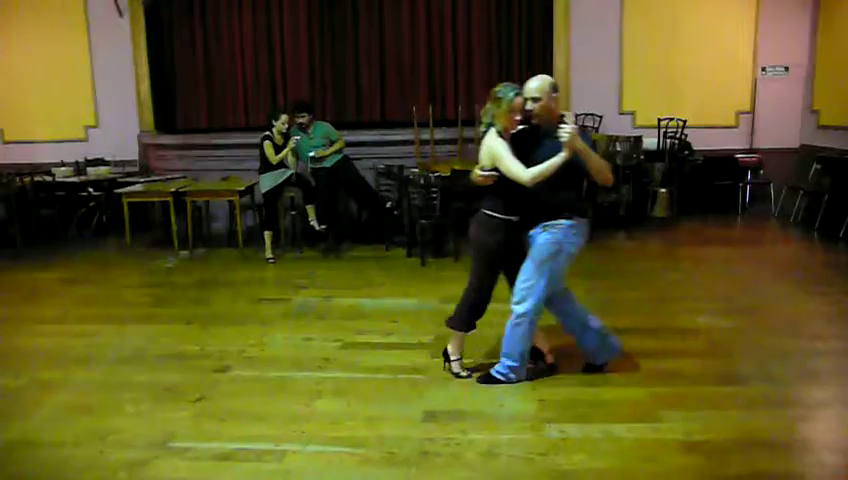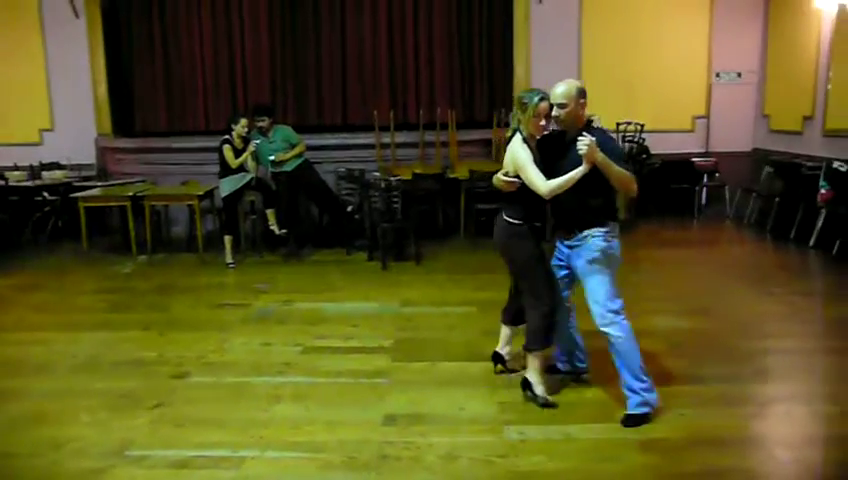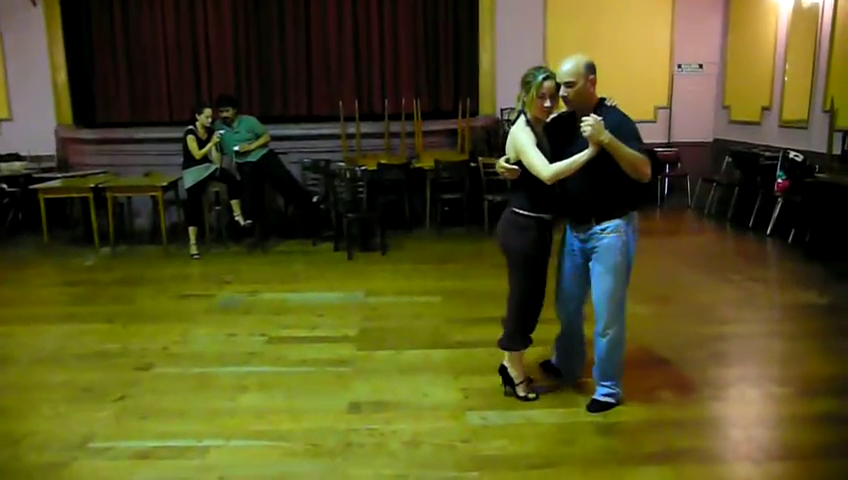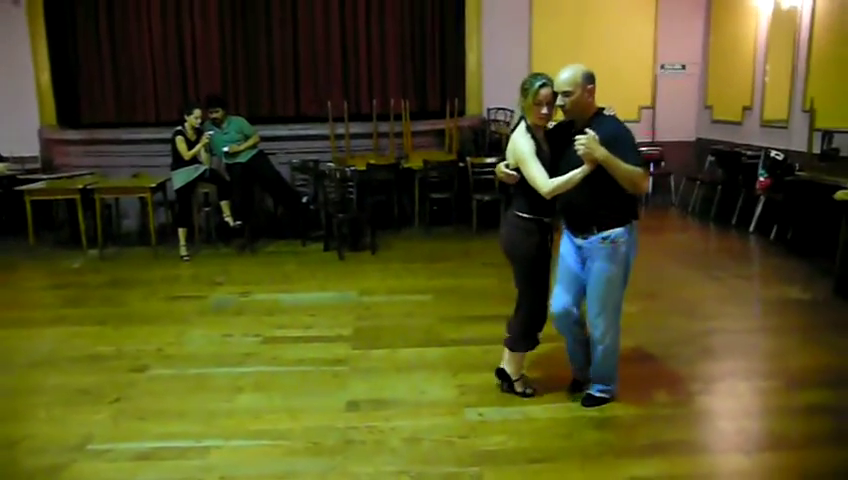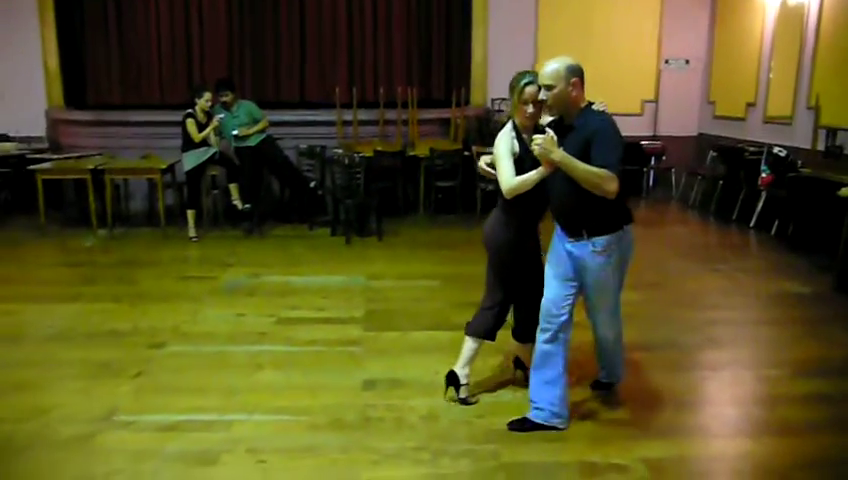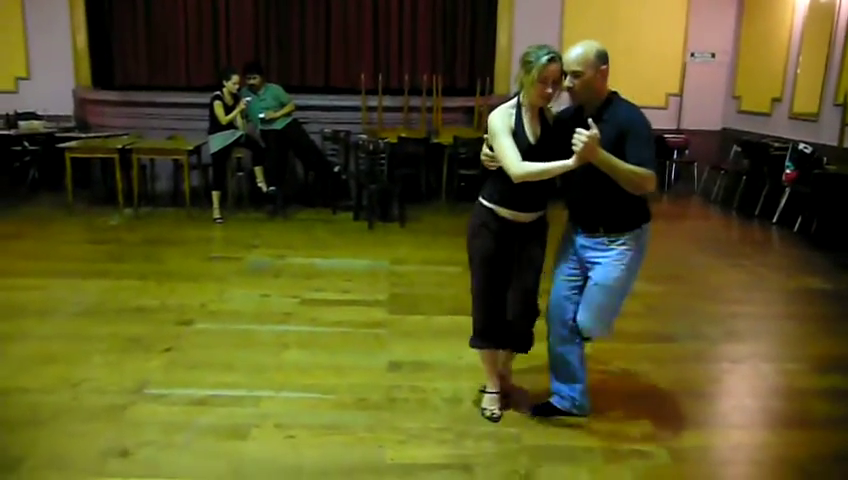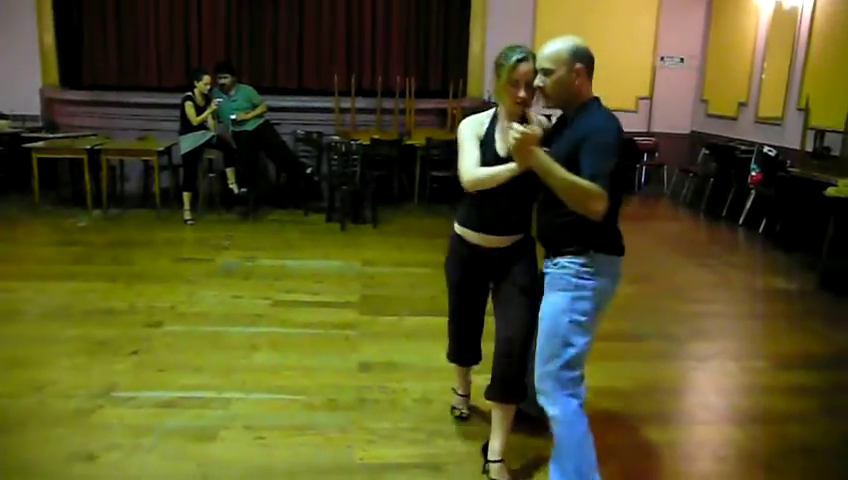
dt=0.7s
person 1, frame 1
left shoulder: (567, 135)
right shoulder: (525, 137)
left elbow: (606, 178)
left wrist: (578, 146)
left hip: (561, 228)
right hip: (544, 227)
left knee: (525, 296)
right knee: (553, 295)
left ankle: (509, 369)
right ankle: (603, 347)
person 1, frame 2
left shoulder: (600, 141)
right shoulder: (551, 142)
left elbow: (630, 188)
left wrist: (597, 158)
right wrist: (501, 178)
left hip: (595, 238)
right hip: (564, 238)
left knee: (607, 314)
left ankle: (642, 396)
right ankle: (571, 361)
person 1, frame 3
left shoulder: (615, 120)
right shoulder: (560, 125)
left elbow: (644, 173)
left wrist: (606, 139)
right wrist: (507, 164)
left hip: (611, 230)
right hip: (575, 229)
left knee: (608, 314)
right knee: (567, 305)
left ankle: (609, 388)
right ankle: (567, 365)
person 1, frame 4
left shoulder: (614, 131)
right shoulder: (559, 132)
left elbow: (639, 185)
left wrist: (602, 155)
right wrist: (508, 169)
left hip: (609, 237)
right hip: (573, 235)
left knee: (602, 318)
right knee: (562, 308)
left ankle: (603, 385)
right ankle: (585, 367)
person 1, frame 5
left shoulder: (600, 126)
right shoulder: (555, 127)
left elbow: (609, 186)
left wrist: (558, 156)
left hip: (603, 240)
right hip: (565, 238)
left knee: (603, 319)
right knee: (551, 320)
left ankle: (611, 373)
right ankle: (547, 411)
person 1, frame 6
left shoulder: (629, 119)
right shoulder: (566, 119)
left elbow: (647, 184)
left wrist: (598, 155)
right wrist: (497, 157)
left hip: (619, 239)
right hip: (577, 231)
left knee: (590, 323)
right knee: (559, 314)
left ankle: (591, 337)
right ankle: (569, 397)
person 1, frame 7
left shoulder: (599, 127)
right shoulder: (565, 123)
left elbow: (595, 204)
left wrist: (536, 158)
left hip: (583, 266)
right hip: (561, 259)
left knee: (557, 381)
right knee: (528, 340)
right ankle: (534, 409)
person 2, frame 1
left shoulder: (506, 137)
right shoulder: (494, 143)
right elbow: (526, 177)
right wrist: (565, 153)
left hip: (509, 225)
right hip: (491, 227)
right knee: (478, 291)
left ankle: (540, 347)
right ankle: (453, 353)
person 2, frame 2
left shoulder: (532, 144)
right shoulder: (519, 149)
right elbow: (545, 189)
right wrist: (585, 167)
left hip: (520, 230)
right hip: (517, 232)
left knee: (522, 292)
right knee: (543, 300)
left ankle: (502, 351)
right ankle: (533, 378)
person 2, frame 3
left shoulder: (545, 127)
right shoulder: (522, 132)
right elbow: (547, 174)
right wrist: (592, 150)
left hip: (535, 224)
right hip: (521, 225)
left knee: (530, 297)
right knee: (523, 299)
left ankle: (509, 364)
right ankle: (515, 377)
person 2, frame 4
left shoulder: (546, 133)
right shoulder: (522, 140)
right elbow: (546, 188)
right wrist: (588, 166)
left hip: (534, 227)
right hip: (524, 230)
left knee: (532, 299)
right knee: (533, 301)
left ankle: (508, 365)
right ankle: (512, 373)
person 2, frame 5
left shoulder: (542, 130)
right shoulder: (506, 138)
right elbow: (509, 187)
right wrist: (545, 168)
left hip: (517, 227)
right hip: (509, 228)
left knee: (497, 300)
right knee: (531, 298)
left ankle: (461, 371)
right ankle: (524, 360)
person 2, frame 6
left shoulder: (553, 117)
right shoulder: (501, 117)
right elbow: (517, 171)
right wrist: (572, 163)
left hip: (532, 227)
right hip: (491, 222)
left knee: (522, 309)
right knee: (488, 306)
left ankle: (504, 366)
right ankle: (492, 385)
person 2, frame 7
left shoulder: (543, 128)
right shoulder: (473, 126)
right elbow: (470, 179)
right wrist: (518, 164)
left hip: (516, 253)
right hip: (467, 248)
left knee: (513, 347)
right knee: (464, 329)
right ankle: (462, 388)
person 3, frame 1
left shoulder: (286, 136)
right shoulder: (267, 138)
left elbow: (290, 159)
right elbow: (274, 160)
left wrist: (294, 171)
right wrist: (288, 148)
left hip: (283, 171)
right hip: (269, 176)
left knee: (308, 184)
right knee: (270, 211)
left ankle: (312, 220)
right ankle: (268, 249)
person 3, frame 2
left shoulder: (246, 140)
right shoulder: (226, 142)
left elbow: (250, 164)
right elbow: (233, 164)
right wrist: (248, 152)
left hip: (243, 175)
right hip: (228, 180)
left knee: (268, 189)
right knee: (230, 215)
left ankle: (273, 224)
right ankle: (228, 254)
person 3, frame 3
left shoulder: (209, 130)
right shoulder: (190, 132)
left elbow: (214, 157)
right elbow: (197, 155)
right wrist: (212, 143)
left hip: (207, 166)
right hip: (192, 170)
left knee: (233, 180)
right knee: (194, 206)
left ankle: (238, 215)
right ankle: (193, 244)
person 3, frame 4
left shoulder: (199, 132)
right shoulder: (179, 133)
left elbow: (203, 158)
right elbow: (186, 156)
right wrist: (201, 144)
left hip: (196, 167)
right hip: (181, 171)
left knee: (223, 181)
right knee: (184, 207)
left ankle: (227, 216)
right ankle: (182, 246)
person 3, frame 5
left shoulder: (208, 114)
right shoulder: (189, 116)
right elbow: (197, 138)
right wrist: (212, 126)
left hip: (206, 149)
right hip: (191, 154)
left knee: (232, 164)
right knee: (193, 190)
left ankle: (236, 199)
right ankle: (191, 227)
person 3, frame 6
left shoulder: (236, 97)
right shoulder: (217, 98)
right elbow: (223, 120)
left wrist: (243, 132)
right wrist: (239, 109)
left hip: (233, 132)
right hip: (218, 136)
left knee: (258, 147)
right knee: (219, 172)
left ankle: (260, 181)
right ankle: (216, 209)
person 3, frame 7
left shoulder: (207, 98)
right shoulder: (188, 99)
right elbow: (195, 121)
left wrist: (214, 133)
right wrist: (210, 110)
left hip: (204, 133)
right hip: (189, 137)
left knee: (229, 148)
right knee: (190, 172)
left ankle: (232, 183)
right ankle: (186, 210)
person 4, frame 1
left shoulder: (323, 127)
right shoulder: (294, 133)
left elbow: (341, 142)
left wrist: (326, 152)
left hip: (338, 162)
right hip: (320, 171)
left knee: (362, 189)
right knee: (326, 205)
left ankle: (386, 217)
right ankle: (337, 236)
person 4, frame 2
left shoulder: (284, 130)
right shoulder: (254, 136)
left elbow: (302, 146)
left wrist: (287, 156)
left hip: (299, 166)
right hip: (281, 175)
left knee: (323, 193)
right knee: (287, 209)
left ankle: (345, 220)
right ankle: (299, 240)
person 4, frame 3
left shoulder: (248, 121)
right shoulder: (218, 127)
left elbow: (267, 136)
left wrist: (251, 146)
left hip: (263, 156)
right hip: (245, 165)
left knee: (287, 183)
right knee: (252, 200)
left ankle: (312, 210)
right ankle: (263, 231)
person 4, frame 4
left shoulder: (238, 121)
right shoulder: (207, 128)
left elbow: (256, 137)
left wrist: (240, 147)
left hip: (253, 156)
right hip: (234, 165)
left knee: (276, 182)
right knee: (241, 199)
left ankle: (301, 209)
right ankle: (250, 231)
person 4, frame 5
left shoulder: (247, 105)
right shoulder: (217, 111)
left elbow: (265, 121)
left wrist: (250, 131)
left hip: (261, 140)
right hip: (243, 148)
left knee: (283, 165)
right knee: (250, 181)
left ankle: (306, 192)
right ankle: (255, 215)
person 4, frame 6
left shoulder: (274, 89)
right shoulder: (244, 94)
left elbow: (291, 105)
left wrist: (276, 114)
left hip: (287, 123)
right hip: (268, 131)
left knee: (307, 148)
right knee: (276, 160)
left ankle: (330, 175)
right ankle: (278, 196)
person 4, frame 7
left shoulder: (246, 90)
right shoulder: (216, 94)
left elbow: (263, 106)
left wrist: (248, 115)
left hip: (259, 124)
right hip: (240, 132)
left knee: (279, 149)
right knee: (247, 160)
left ankle: (303, 177)
right ankle: (251, 195)
